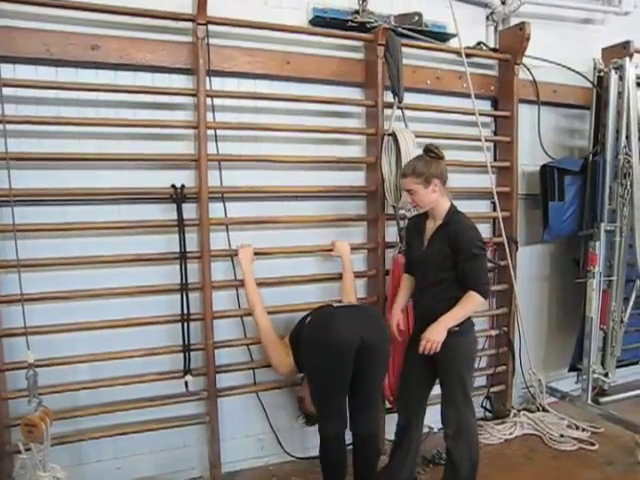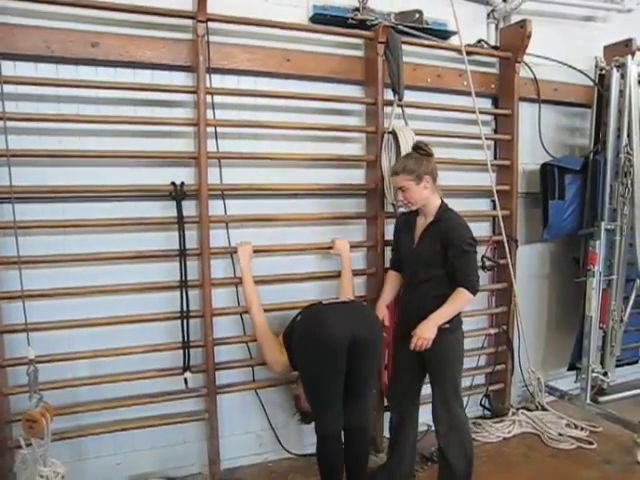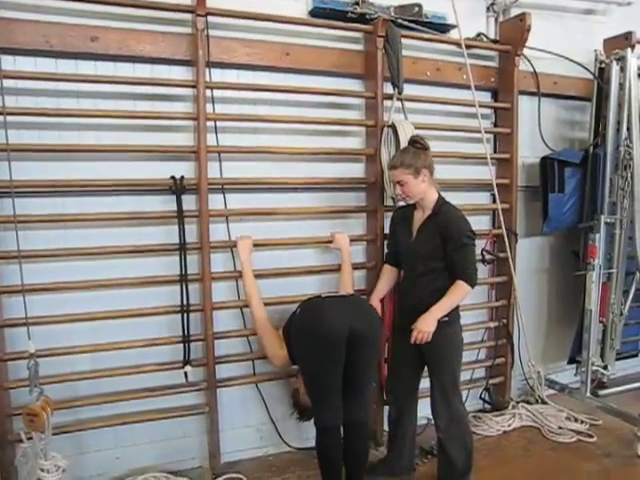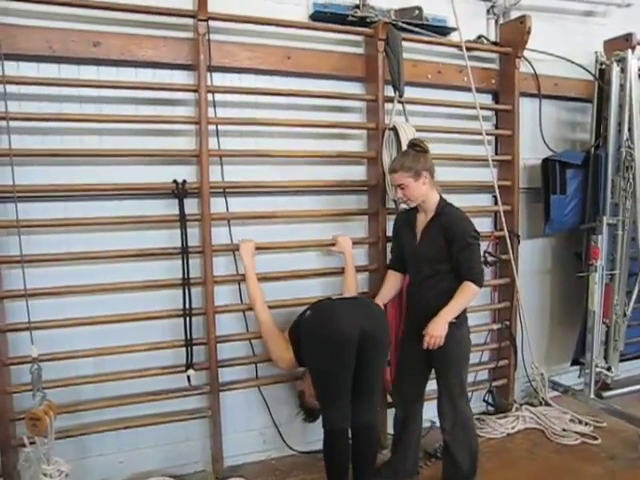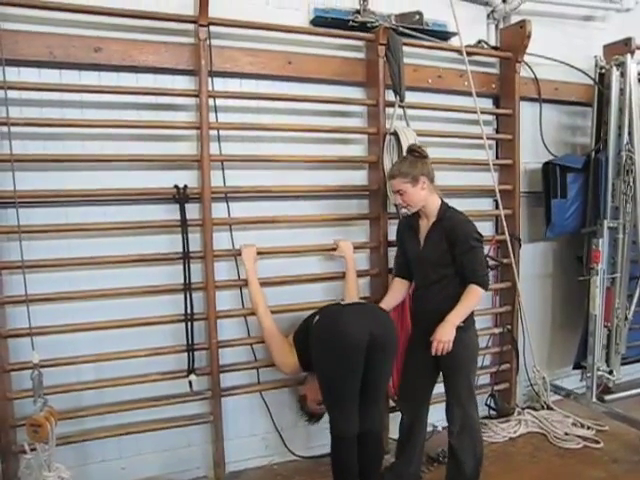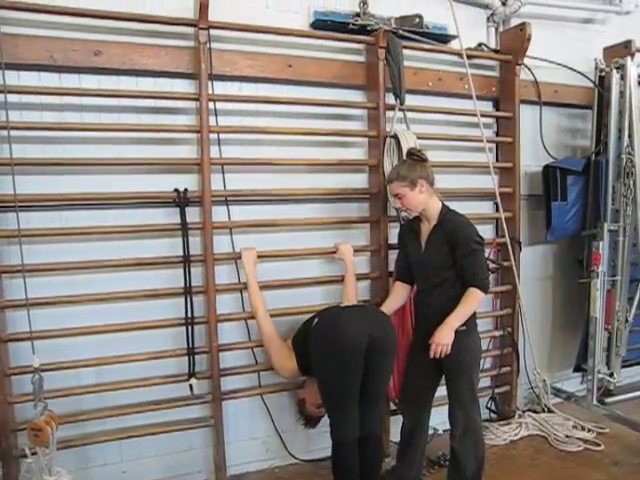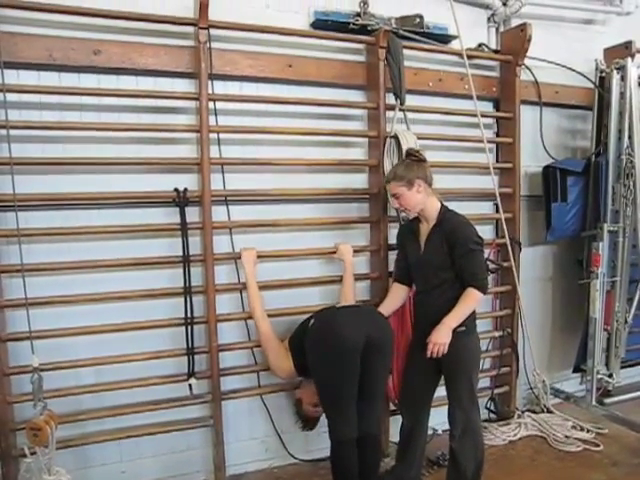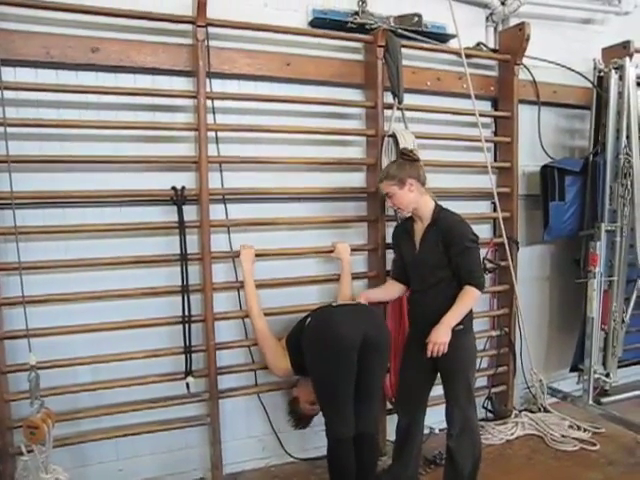
dt=0.2s
person 1, frame 1
left shoulder: (463, 231)
right shoulder: (414, 226)
left elbow: (479, 292)
left wrist: (443, 325)
right wrist: (398, 306)
left hip: (455, 335)
right hip: (421, 330)
left knee: (456, 412)
right knee: (408, 403)
person 1, frame 2
left shoulder: (453, 227)
right shoulder: (403, 224)
left elbow: (468, 287)
left wrist: (433, 322)
right wrist: (383, 302)
left hip: (443, 332)
right hip: (408, 327)
left knee: (447, 409)
right knee: (400, 400)
person 1, frame 3
left shoulder: (452, 220)
right shoulder: (400, 217)
left elbow: (466, 279)
left wrist: (433, 315)
right wrist: (376, 296)
left hip: (441, 324)
right hip: (405, 320)
left knee: (445, 402)
right knee: (399, 393)
person 1, frame 4
left shoulder: (455, 221)
right shoulder: (403, 221)
left elbow: (473, 279)
left wrist: (443, 319)
right wrist: (379, 302)
left hip: (449, 327)
right hip: (413, 324)
left knee: (452, 404)
right knee: (405, 396)
person 1, frame 5
left shoulder: (458, 225)
right shoulder: (406, 227)
left elbow: (478, 282)
left wrist: (450, 324)
right wrist: (381, 309)
left hip: (456, 332)
right hip: (421, 329)
left knee: (460, 408)
right knee: (410, 401)
person 1, frame 6
left shoulder: (459, 228)
right shoulder: (408, 231)
left elbow: (478, 286)
left wrist: (449, 327)
right wrist: (381, 314)
left hip: (459, 335)
right hip: (423, 332)
left knee: (462, 412)
right knee: (412, 404)
person 1, frame 7
left shoulder: (458, 228)
right shoulder: (407, 231)
left elbow: (477, 286)
left wrist: (446, 327)
right wrist: (378, 315)
left hip: (458, 335)
right hip: (422, 332)
left knee: (462, 413)
right knee: (411, 406)
person 1, frame 8
left shoulder: (453, 226)
right shoulder: (402, 231)
left elbow: (474, 284)
left wrist: (445, 326)
right wrist: (370, 295)
left hip: (454, 333)
right hip: (418, 331)
left knee: (459, 412)
right knee: (407, 405)
person 2, frame 1
left shoulder: (288, 362)
left elbow: (258, 311)
right elbow: (350, 302)
left wrist: (246, 266)
right wrist: (346, 256)
left hip: (328, 334)
right hip: (372, 322)
left knee: (332, 430)
right knee: (367, 427)
person 2, frame 2
left shoulder: (282, 359)
left elbow: (255, 309)
right elbow: (347, 301)
left wrist: (245, 263)
left hip: (319, 330)
right hip: (364, 319)
left knee: (329, 428)
right knee: (357, 423)
person 2, frame 3
left shoulder: (281, 354)
left elbow: (256, 304)
right elbow: (347, 294)
left wrist: (245, 257)
left hip: (318, 324)
right hip: (363, 313)
left knee: (328, 422)
right knee: (357, 417)
person 2, frame 4
left shoulder: (288, 356)
left elbow: (259, 306)
right elbow: (350, 296)
left wrist: (248, 261)
right wrist: (347, 252)
left hip: (328, 325)
right hip: (372, 315)
left knee: (336, 424)
right knee: (366, 419)
person 2, frame 5
left shoulder: (291, 361)
left elbow: (262, 310)
right elbow: (352, 303)
left wrist: (250, 265)
left hip: (337, 331)
right hip: (380, 320)
left knee: (344, 429)
right knee: (372, 425)
person 2, frame 6
left shoulder: (289, 364)
left elbow: (261, 314)
right elbow: (351, 306)
left wrist: (250, 269)
left hip: (336, 334)
right hip: (379, 323)
left knee: (345, 433)
right knee: (371, 429)
person 2, frame 7
left shoulder: (286, 366)
left elbow: (259, 316)
right elbow: (347, 306)
left wrist: (249, 269)
left hip: (333, 335)
right hip: (376, 323)
left knee: (343, 433)
right knee: (369, 429)
person 2, frame 8
left shoulder: (283, 364)
left elbow: (256, 315)
right elbow: (345, 301)
left wrist: (247, 267)
right wrist: (345, 259)
left hip: (330, 334)
right hip: (373, 321)
left knee: (340, 431)
right knee: (366, 427)
